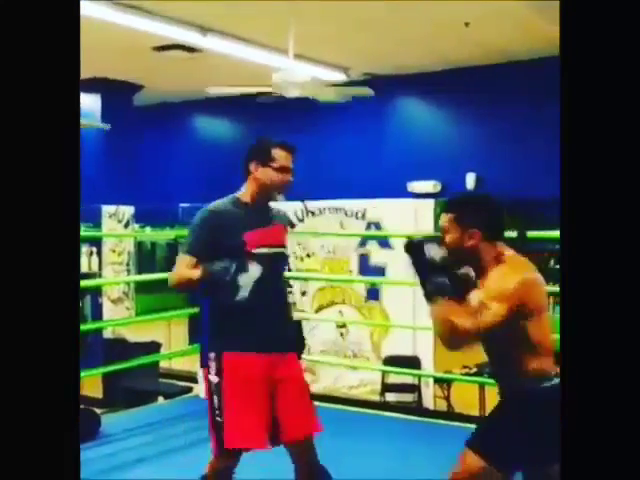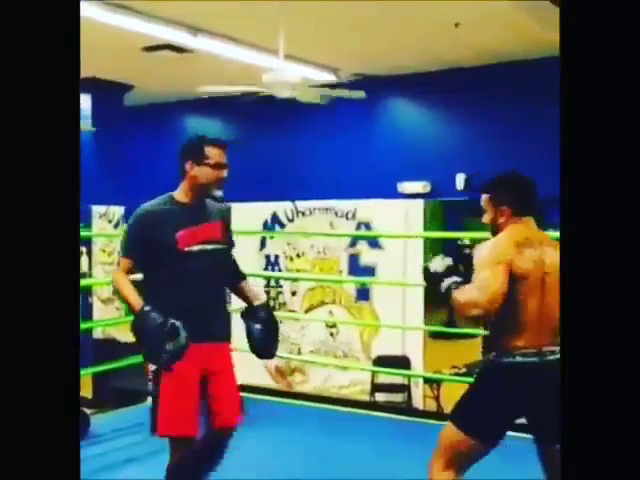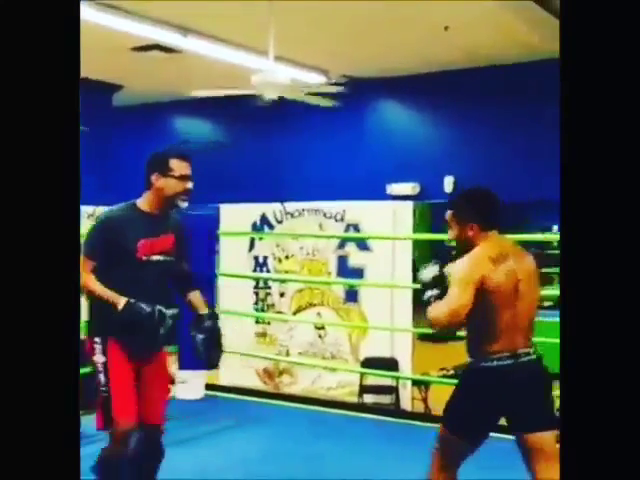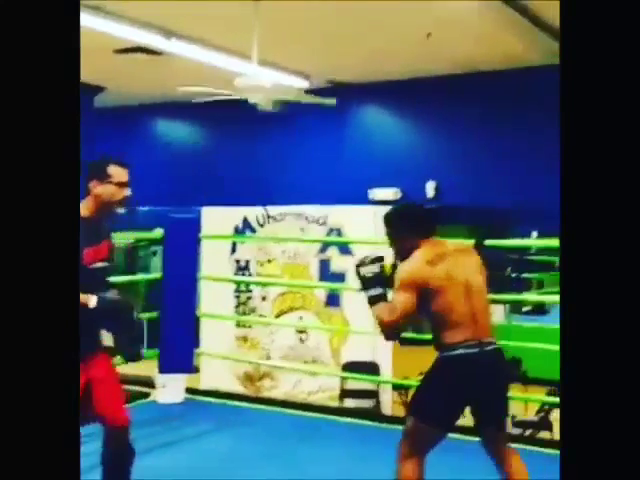
dt=0.3s
person 1, frame 1
left shoulder: (279, 219)
right shoulder: (217, 215)
right elbow: (179, 275)
right wrist: (211, 274)
left hip: (280, 348)
right hip: (233, 350)
left knee: (303, 444)
right knee: (229, 452)
person 1, frame 2
left shoulder: (220, 213)
right shoulder: (151, 216)
right elbow: (120, 274)
left wrist: (257, 303)
right wrist: (144, 313)
left hip: (215, 338)
right hip: (174, 342)
left knee: (224, 427)
right knee: (183, 439)
person 1, frame 3
left shoulder: (176, 225)
right shoulder: (114, 220)
left elbow: (184, 279)
right elbow: (84, 276)
left wrist: (205, 316)
right wrist: (123, 304)
left hip: (151, 339)
right hip: (113, 336)
left knee: (153, 427)
right knee: (124, 427)
person 1, frame 4
left shoulder: (101, 227)
left wrist: (120, 308)
right wrist: (92, 302)
left hip: (90, 346)
right hip: (77, 349)
left knee: (119, 426)
person 2, frame 1
left shoulder: (507, 278)
right shoulder: (499, 259)
left elbow: (455, 334)
left wrist: (435, 280)
left hip: (532, 399)
right hip: (542, 393)
person 2, frame 2
left shoulder: (497, 248)
right shoulder: (554, 250)
left elbow: (477, 308)
left wrist: (448, 279)
left hip: (509, 372)
right hip: (551, 369)
person 2, frame 3
left shoulder: (471, 265)
right shoulder: (525, 257)
left elbow: (445, 322)
left wrist: (433, 289)
left hip: (488, 375)
right hip: (530, 370)
person 2, frame 4
left shoulder: (413, 268)
right shoulder: (469, 254)
left elbow: (390, 326)
left wrist: (374, 287)
left hip: (455, 366)
right hip: (491, 360)
left knee: (410, 452)
right knee: (502, 451)
